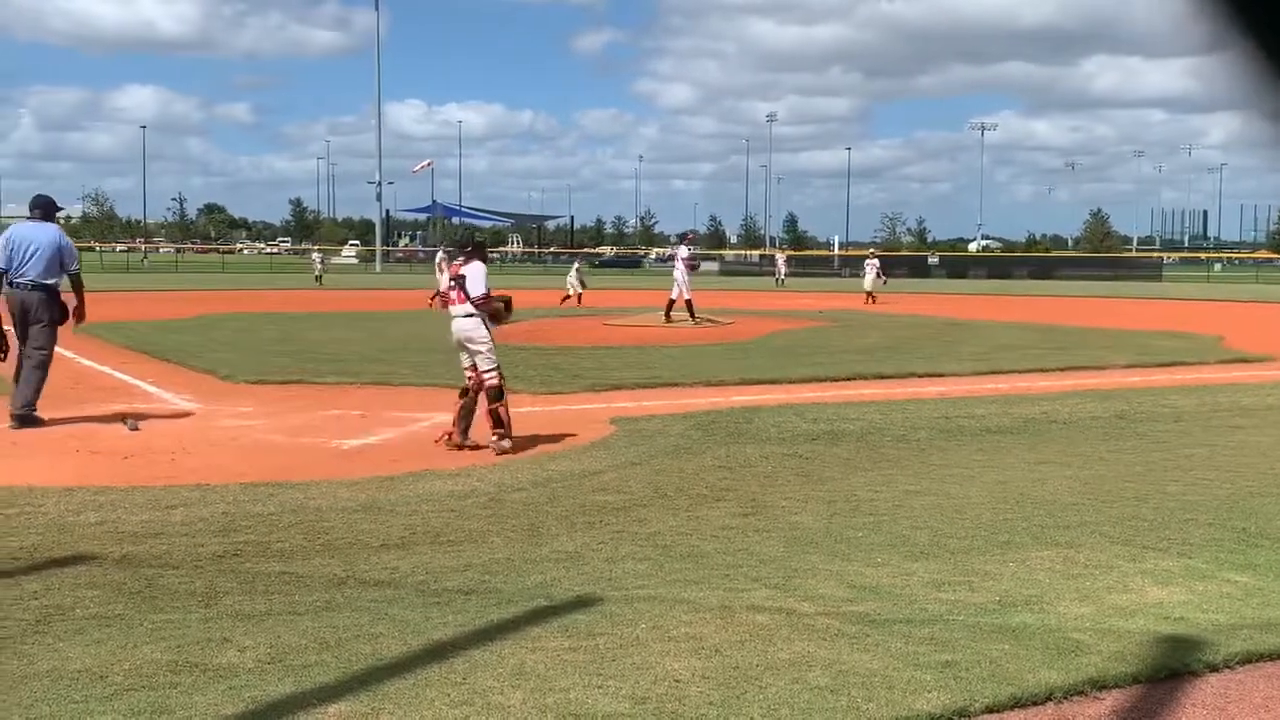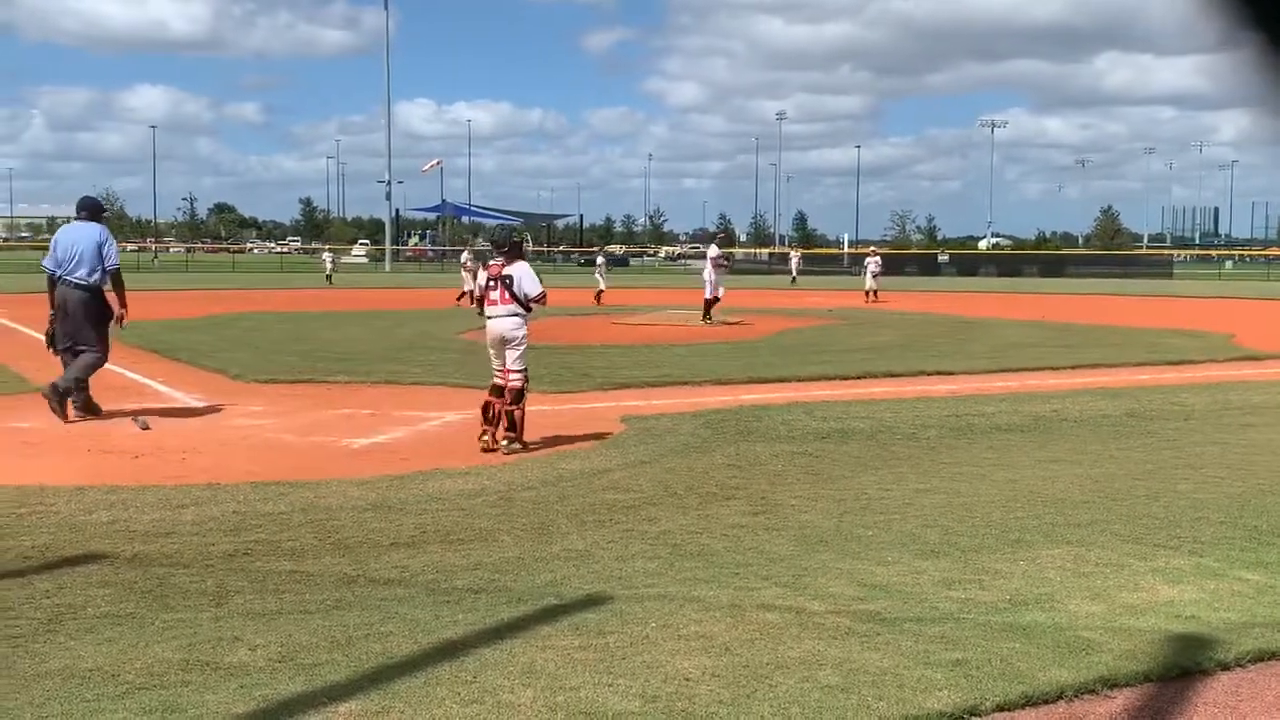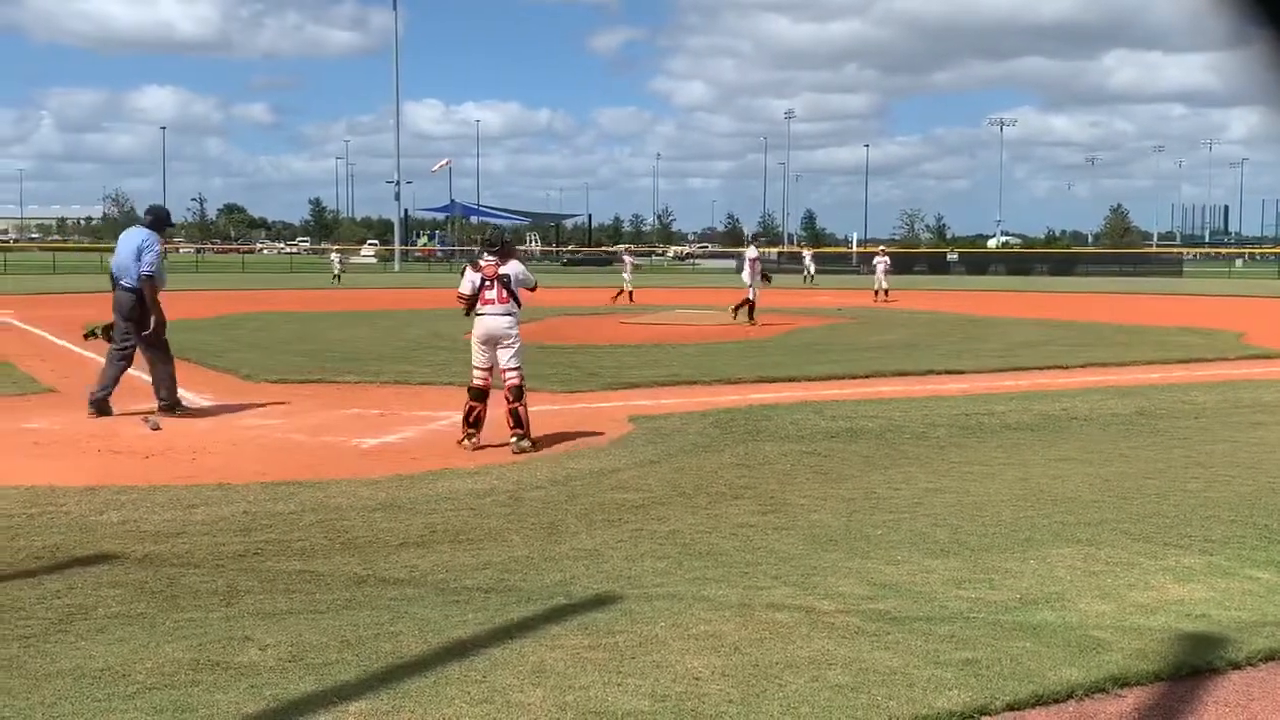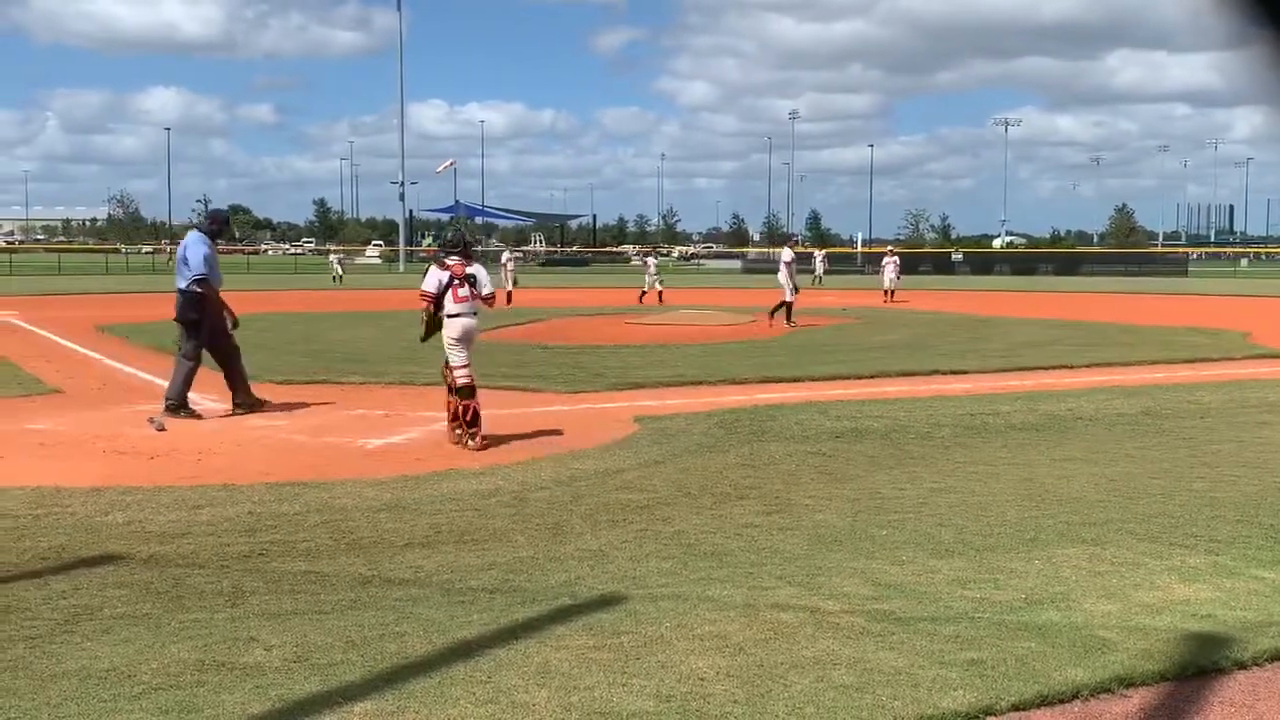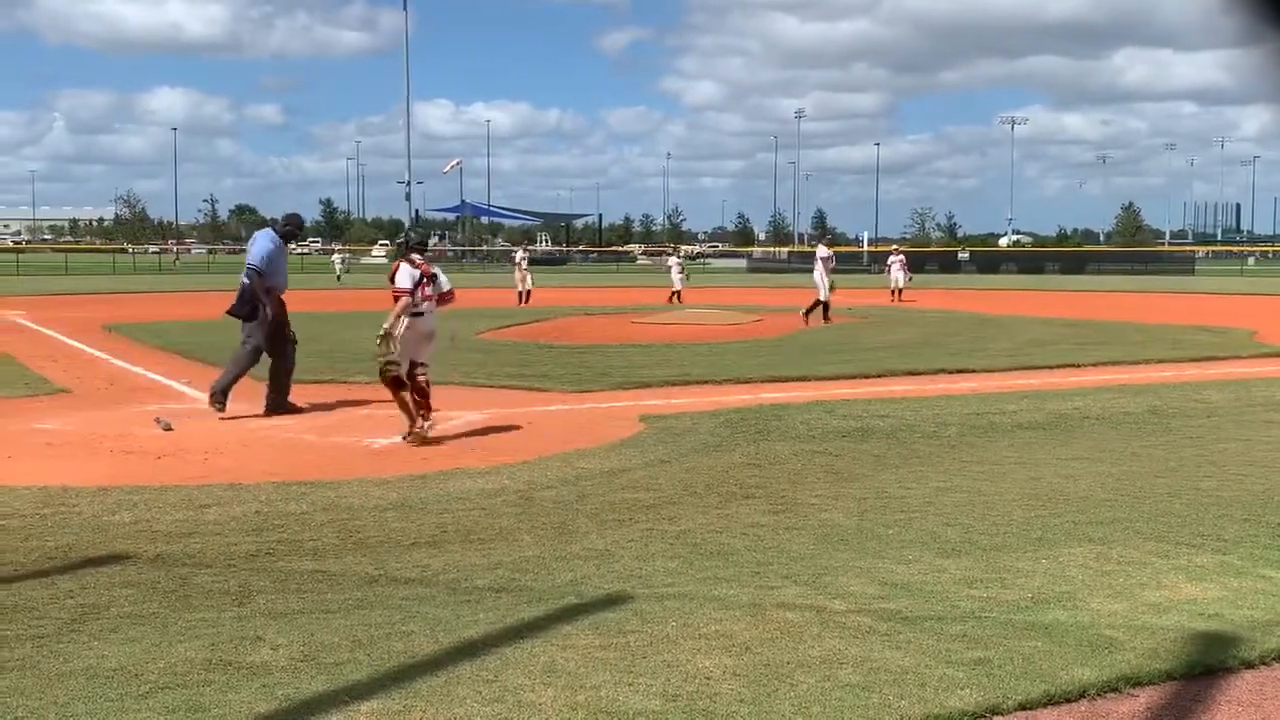
dt=0.5s
person 1, frame 1
left shoulder: (453, 269)
right shoulder: (477, 267)
left elbow: (447, 300)
right elbow: (481, 301)
right wrist: (499, 307)
left hip: (457, 325)
right hip: (476, 324)
left knee: (472, 381)
right knee: (492, 378)
left ankle: (458, 435)
right ankle: (500, 436)
person 1, frame 2
left shoulder: (486, 269)
right shoulder: (521, 267)
left elbow: (479, 302)
right elbow: (540, 299)
right wrist: (526, 295)
left hip: (492, 325)
right hip: (515, 325)
left knee: (499, 378)
right knee: (516, 380)
left ankle: (488, 434)
right ankle: (511, 439)
person 1, frame 3
left shoulder: (473, 268)
right shoulder: (514, 266)
left elbow: (464, 302)
right elbow: (532, 285)
left hip: (482, 324)
right hip: (507, 324)
left knee: (479, 380)
right knee: (513, 379)
left ankle: (471, 435)
right ankle: (519, 437)
person 1, frame 4
left shoulder: (437, 269)
right shoulder: (475, 268)
left elbow: (427, 302)
right elbow: (490, 300)
left wrist: (428, 313)
left hip: (452, 324)
right hip: (472, 321)
left knee: (462, 378)
right knee: (452, 371)
left ankle: (474, 436)
right ankle: (456, 427)
person 1, frame 5
left shoulder: (404, 266)
right shoulder: (432, 269)
left elbow: (405, 299)
right elbow: (448, 296)
left wrist: (388, 323)
left hip: (411, 322)
right hip: (429, 322)
left knee: (390, 372)
right knee: (419, 375)
left ankle: (417, 421)
right ankle: (417, 429)
person 2, frame 1
right shoulder: (57, 233)
right elbow: (73, 273)
right wrist: (80, 304)
right hip: (42, 297)
left knee: (27, 351)
right knee: (38, 355)
left ankle: (20, 404)
right ankle: (22, 411)
person 2, frame 2
left shoulder: (61, 232)
right shoulder: (101, 232)
left elbow: (50, 273)
right elbow: (113, 272)
left wrist: (53, 309)
right wrist: (122, 305)
left hip: (62, 293)
right hip: (87, 296)
left knee: (69, 350)
right knee: (96, 351)
left ankle: (82, 402)
right ankle: (60, 388)
person 2, frame 3
left shoulder: (126, 234)
right shoulder: (151, 239)
left elbow: (115, 270)
right elbow: (146, 278)
right wrist: (153, 312)
left hip: (121, 295)
right hip: (137, 300)
left knee: (120, 351)
right knee: (158, 352)
left ankle: (98, 400)
right ankle: (168, 403)
person 2, frame 4
left shoulder: (201, 241)
right shoulder: (197, 243)
right elbow: (202, 282)
right wrist: (227, 310)
left hip: (206, 305)
right hip: (196, 305)
left knee: (228, 350)
right knee: (189, 356)
left ankle: (244, 400)
right ankle: (174, 405)
person 2, frame 5
left shoulder: (279, 243)
right shoulder: (266, 239)
right elbow: (253, 273)
left wrist: (274, 304)
right wrist: (268, 304)
left hip: (271, 301)
right hip: (257, 301)
left knee: (286, 350)
right knee: (252, 348)
left ankle: (277, 402)
right ankle: (220, 390)
